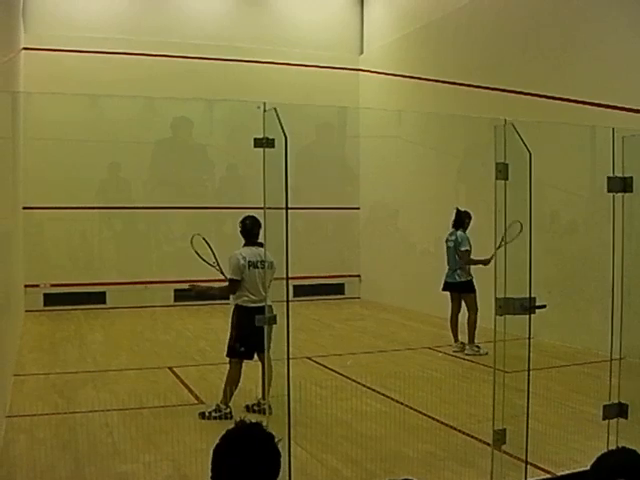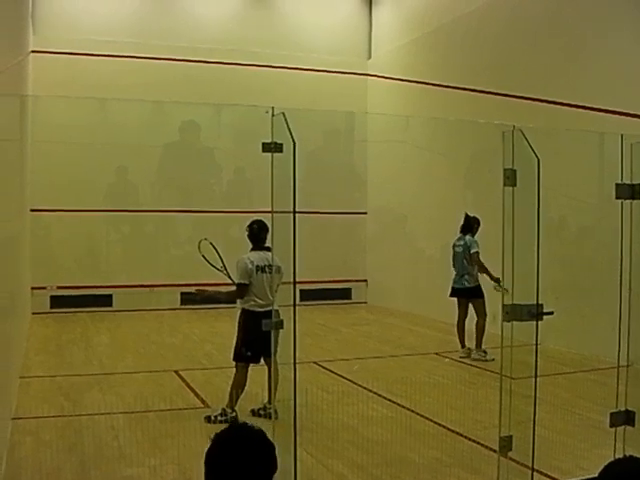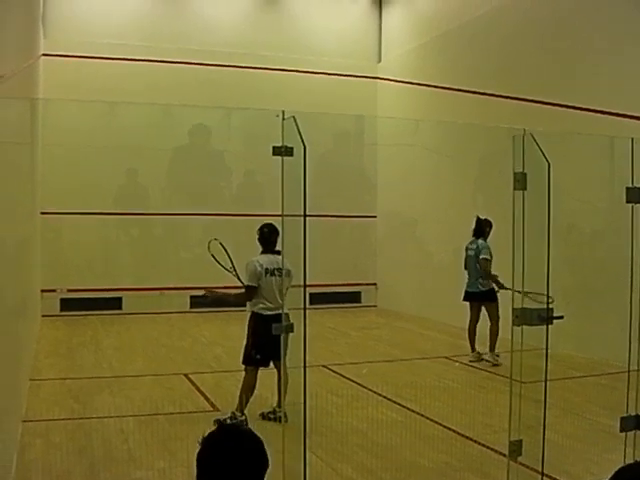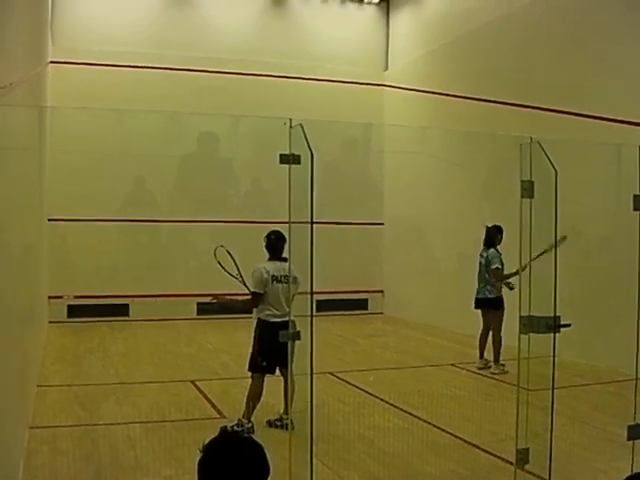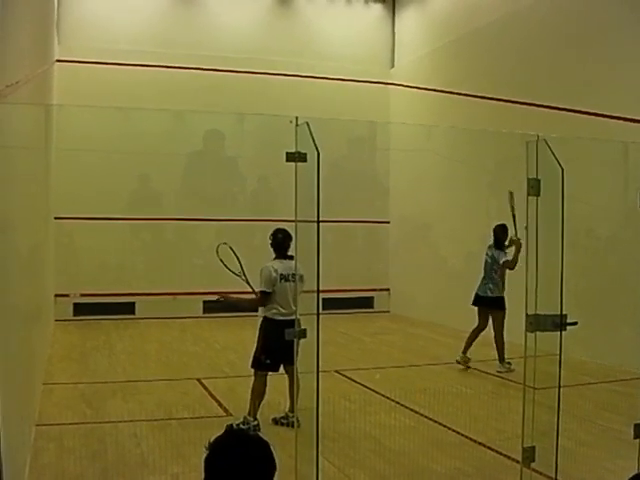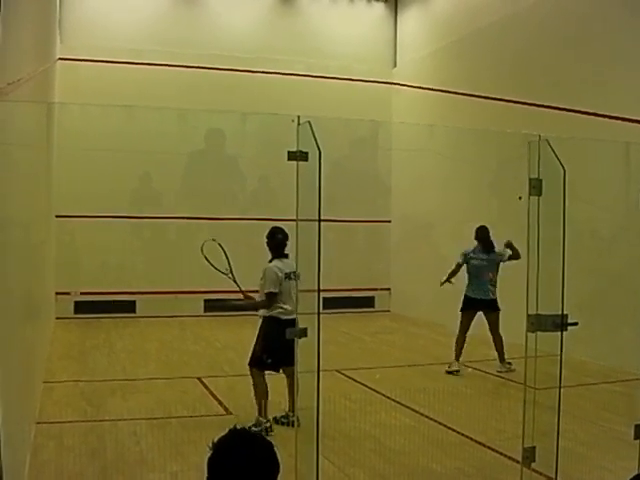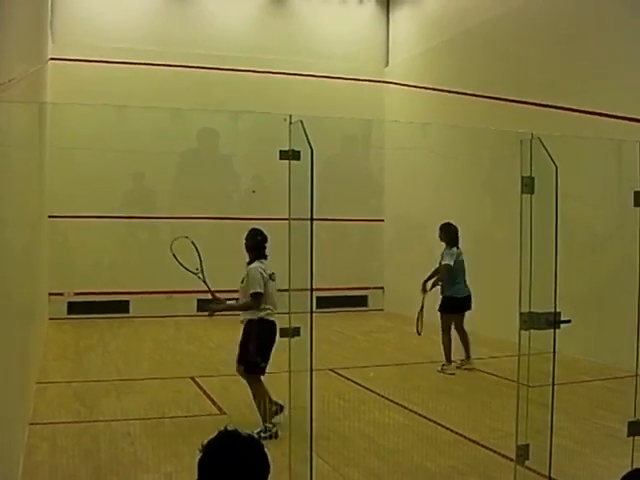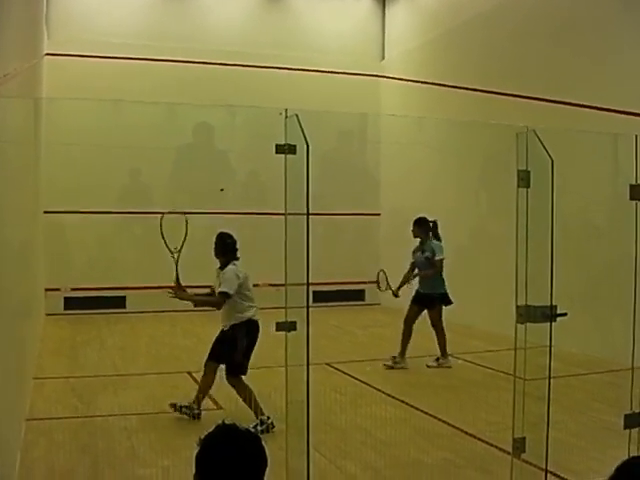
dt=0.3s
person 1, frame 1
left shoulder: (238, 257)
right shoulder: (268, 256)
left elbow: (232, 289)
right elbow: (265, 285)
left wrist: (205, 289)
left hip: (245, 312)
right hip: (263, 310)
left knee: (236, 361)
right knee: (265, 356)
left ankle: (224, 406)
right ankle: (264, 402)
person 1, frame 2
left shoulder: (246, 261)
right shoulder: (275, 260)
left elbow: (240, 294)
right elbow: (272, 289)
left wrist: (212, 294)
left hip: (252, 316)
right hip: (270, 314)
left knee: (242, 365)
right knee: (271, 361)
left ankle: (230, 411)
right ankle: (270, 407)
person 1, frame 3
left shoulder: (256, 264)
right shoulder: (285, 264)
left elbow: (249, 296)
right elbow: (282, 293)
left wrist: (221, 295)
left hip: (262, 319)
right hip: (280, 318)
left knee: (251, 368)
right knee: (281, 365)
left ankle: (239, 414)
right ankle: (279, 410)
person 1, frame 4
left shoulder: (262, 270)
right shoulder: (292, 271)
left elbow: (255, 302)
right elbow: (289, 299)
left wrist: (227, 301)
left hip: (268, 326)
right hip: (287, 325)
left knee: (258, 375)
right knee: (287, 372)
left ankle: (246, 421)
right ankle: (286, 417)
person 1, frame 5
left shoulder: (269, 269)
right shoulder: (298, 268)
left elbow: (263, 301)
left wrist: (234, 300)
left hip: (274, 324)
right hip: (292, 323)
left knee: (260, 372)
right knee: (292, 370)
left ankle: (251, 419)
right ankle: (292, 415)
person 1, frame 6
left shoulder: (272, 268)
right shoulder: (292, 267)
left elbow: (269, 303)
left wrist: (241, 305)
right wrist: (254, 300)
left hip: (274, 323)
right hip: (290, 322)
left knee: (257, 370)
right knee: (288, 369)
left ankle: (263, 421)
right ankle: (291, 414)
person 1, frame 7
left shoulder: (254, 270)
right shoulder: (263, 267)
left elbow: (255, 303)
left wrist: (223, 308)
right wrist: (226, 304)
left hip: (259, 326)
right hip: (264, 325)
left knee: (252, 375)
right knee: (244, 369)
left ankle: (268, 427)
right ankle: (272, 405)
person 1, frame 8
left shoulder: (232, 272)
right shoulder: (223, 272)
left elbow: (219, 302)
right elbow: (212, 297)
left wrist: (186, 298)
right wrist: (188, 294)
left hip: (245, 327)
right hip: (231, 326)
left knee: (233, 377)
right knee: (210, 365)
left ankle: (264, 420)
right ankle: (194, 407)
person 2, frame 1
left shoulder: (450, 236)
right shoulder: (463, 237)
right elbow: (466, 260)
right wrist: (483, 261)
left hip: (451, 278)
right hip: (463, 279)
left knee: (455, 310)
right knee: (473, 311)
left ankle: (457, 343)
right ankle: (471, 346)
person 2, frame 2
left shoulder: (457, 242)
right shoulder: (471, 241)
right elbow: (477, 261)
right wrist: (492, 276)
left hip: (459, 284)
right hip: (471, 284)
left knee: (462, 316)
right knee: (481, 316)
left ankle: (464, 349)
right ankle: (478, 350)
person 2, frame 3
left shoulder: (469, 245)
right shoulder: (483, 245)
right elbow: (484, 268)
right wrist: (497, 282)
left hip: (472, 288)
right hip: (485, 288)
left knee: (473, 320)
right knee: (494, 321)
left ankle: (473, 353)
right ankle: (491, 353)
person 2, frame 4
left shoulder: (484, 252)
right shoulder: (494, 254)
right elbow: (498, 277)
left wrist: (505, 282)
right wrist: (516, 273)
left hip: (482, 295)
right hip: (492, 296)
left knee: (486, 328)
right knee: (496, 330)
left ankle: (482, 360)
right ankle: (496, 364)
person 2, frame 5
left shoulder: (492, 248)
right shoulder: (499, 253)
right elbow: (511, 265)
left wrist: (508, 245)
right wrist: (517, 248)
left hip: (482, 293)
right hip: (494, 296)
left knee: (480, 326)
right knee: (498, 330)
left ankle: (463, 355)
right ankle: (502, 363)
person 2, frame 6
left shoulder: (467, 253)
right shoulder: (496, 255)
left elbow: (455, 271)
right elbow: (517, 256)
left wrist: (447, 279)
right wrist: (511, 246)
left hip: (472, 297)
right hip: (489, 298)
left knee: (462, 331)
right knee: (495, 332)
left ankle: (456, 363)
right ankle: (503, 363)
person 2, frame 7
left shoulder: (449, 252)
right shoulder: (454, 250)
left elbow: (444, 274)
right elbow: (440, 268)
left wrist: (434, 282)
right wrist: (426, 280)
left hip: (453, 296)
right hip: (462, 295)
left knee: (446, 330)
right knee: (459, 328)
left ankle: (448, 365)
right ankle: (467, 360)
person 2, frame 8
left shoulder: (435, 245)
right shoulder: (417, 249)
left elbow: (438, 270)
right elbow: (410, 271)
left wrist: (418, 274)
right wrist: (398, 288)
left hip: (436, 292)
right hip: (422, 291)
left knee: (436, 325)
right knee: (408, 321)
left ankle: (444, 358)
right ankle: (401, 358)
